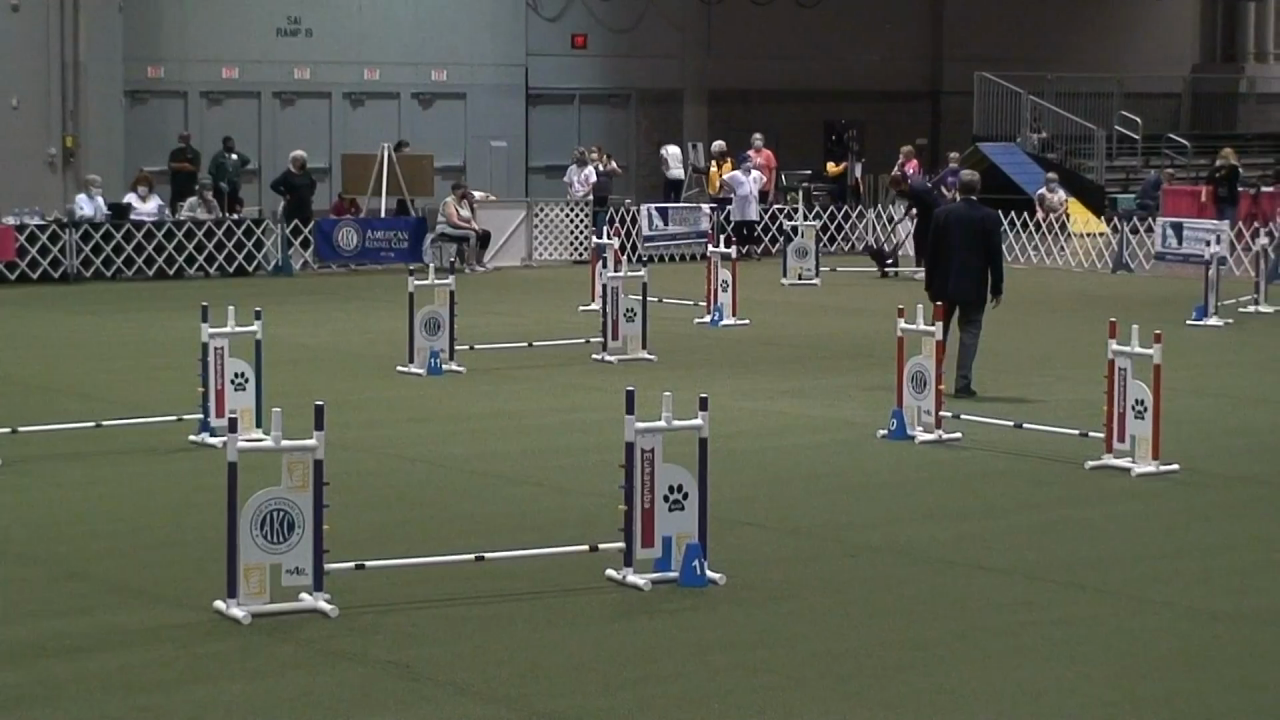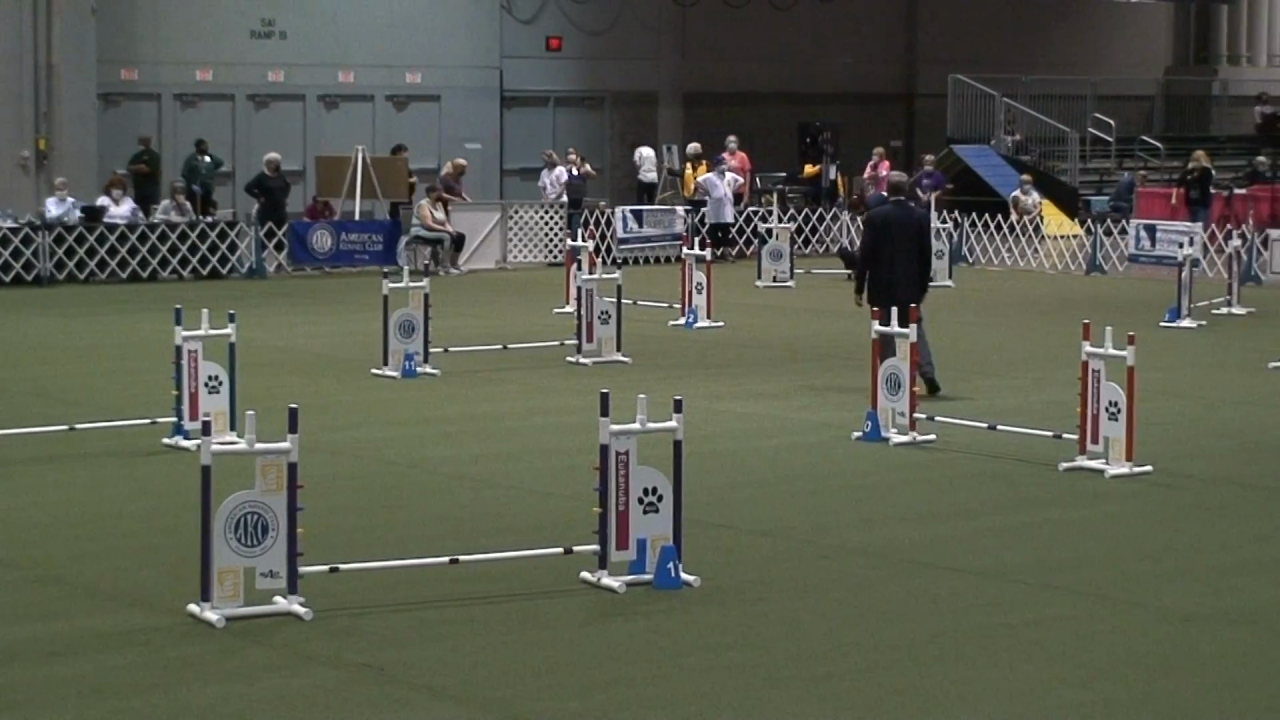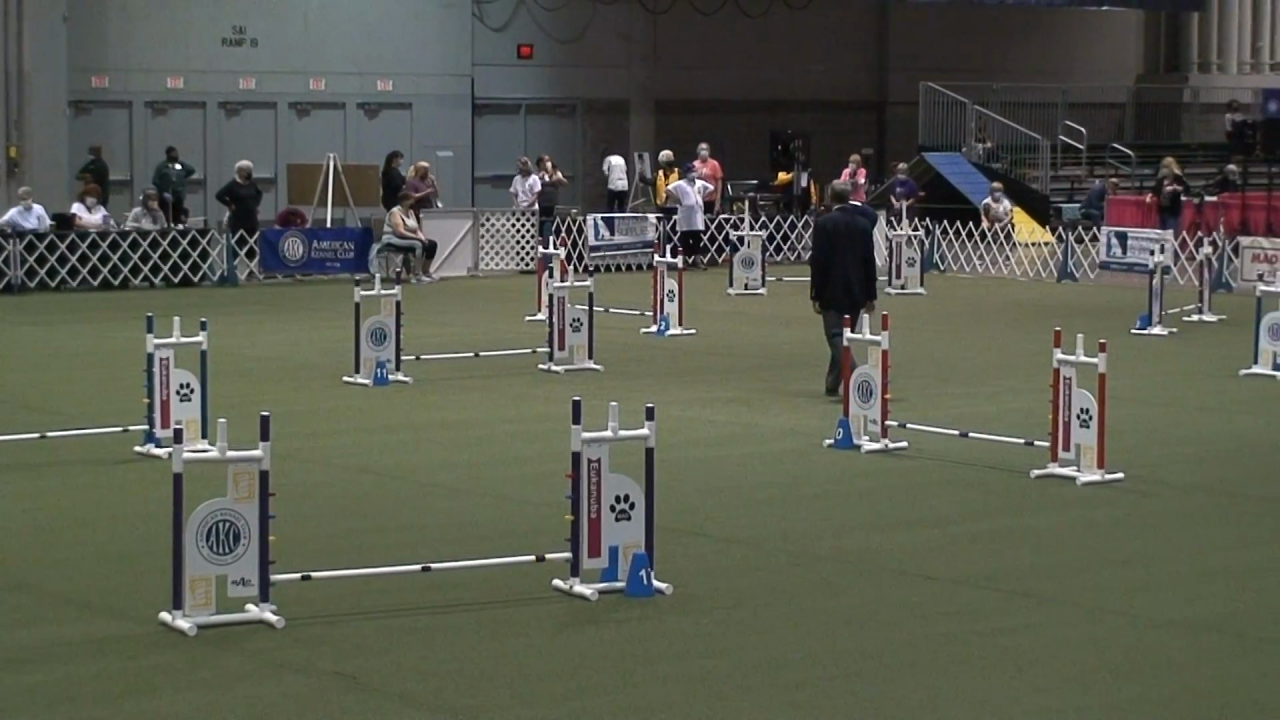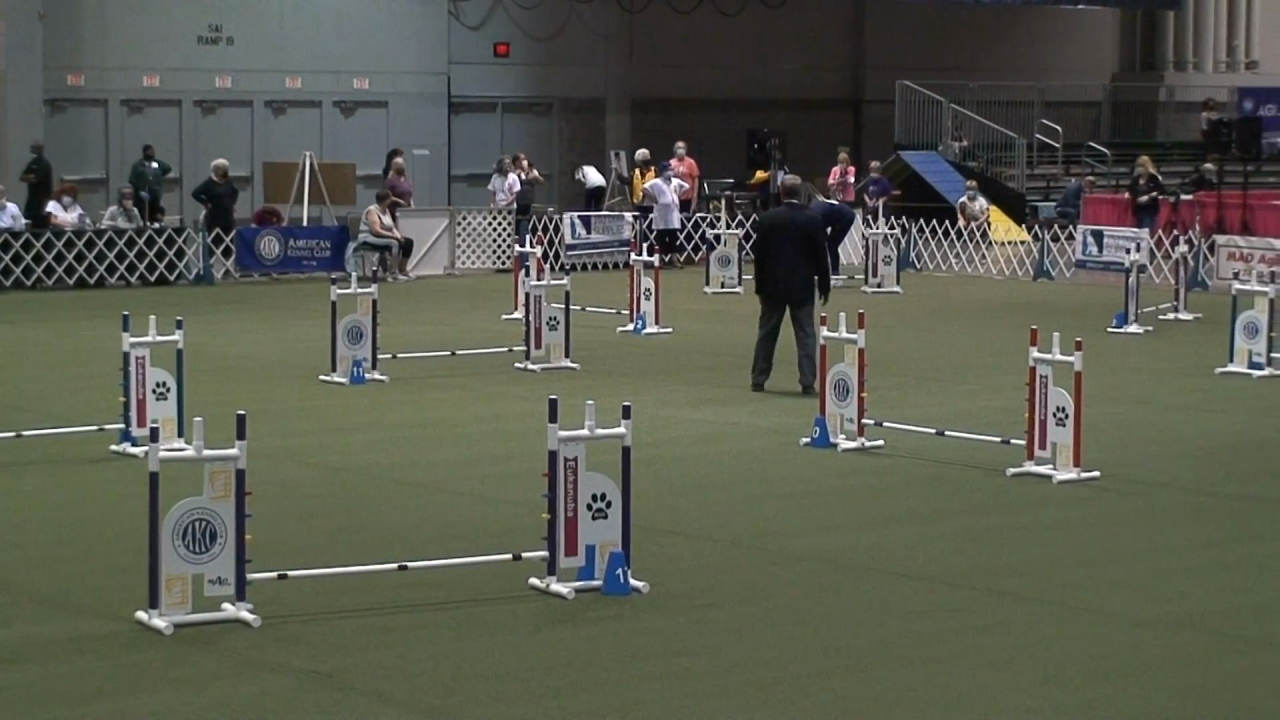
dt=0.7s
person 1, frame 1
left shoulder: (942, 214)
right shoulder: (990, 217)
left elbow: (932, 252)
right elbow: (995, 255)
left wrist: (930, 284)
right wrist: (997, 288)
left hip: (944, 284)
right hip: (973, 286)
right knee: (969, 332)
right ankle: (963, 384)
person 1, frame 2
left shoulder: (875, 217)
right shoulder: (921, 217)
left elbow: (865, 254)
right elbow: (926, 255)
left wrist: (859, 287)
right wrist: (922, 286)
left hip: (882, 287)
right hip: (910, 287)
left knee: (886, 334)
right knee: (915, 328)
right ankle: (927, 372)
person 1, frame 3
left shoulder: (824, 223)
right shoulder: (864, 223)
left elbow: (817, 261)
right elbow: (870, 262)
left wrist: (815, 294)
right wrist: (871, 295)
left hip: (832, 292)
right hip: (856, 292)
left knee: (835, 335)
right knee: (843, 335)
right ankle: (833, 384)
person 1, frame 4
left shoulder: (767, 218)
right shoulder: (813, 219)
left elbow: (759, 255)
right elbow: (821, 256)
left wrist: (759, 287)
right wrist: (824, 286)
left hip: (773, 286)
right hip: (802, 287)
left knee: (766, 333)
right knee: (806, 334)
left ankle: (758, 380)
right ankle: (808, 382)
